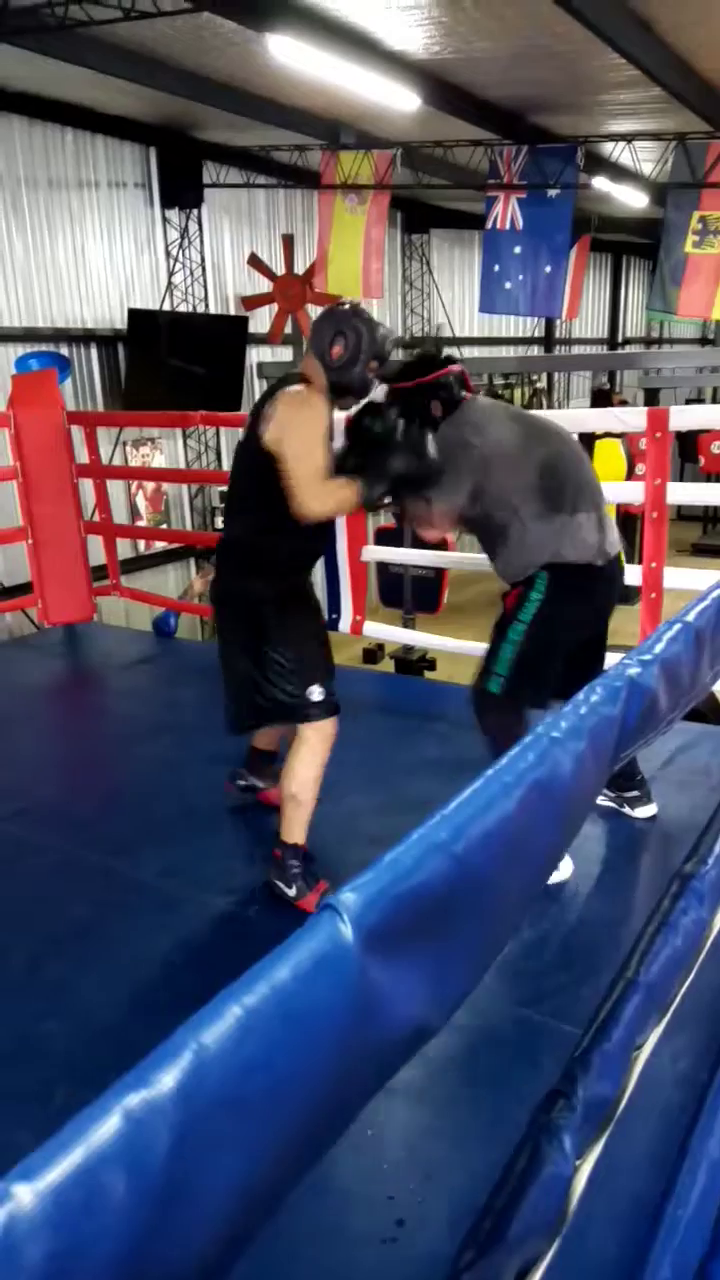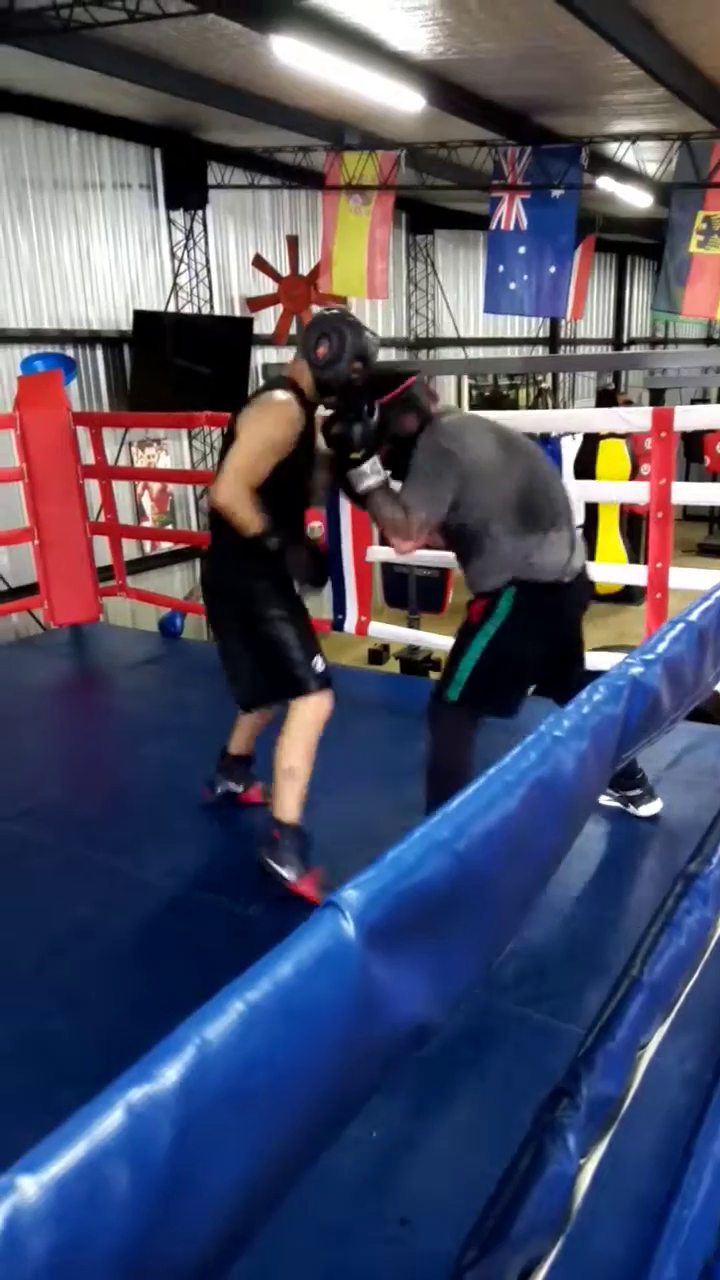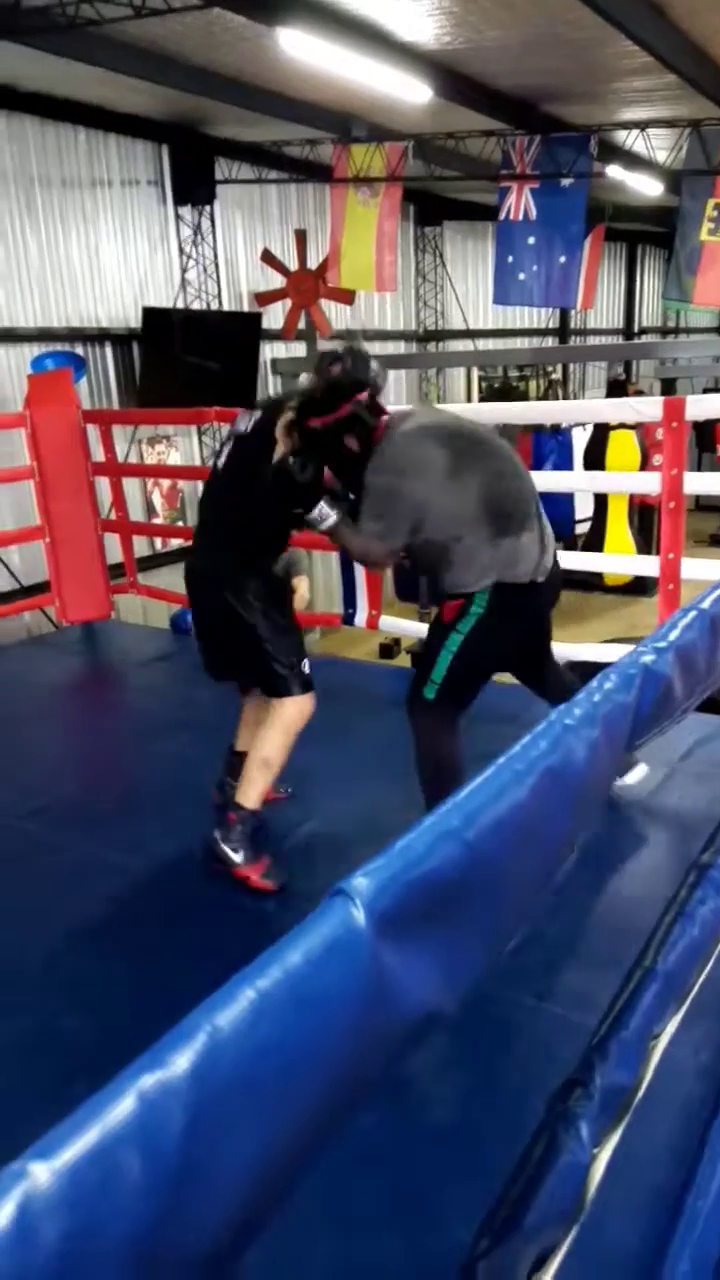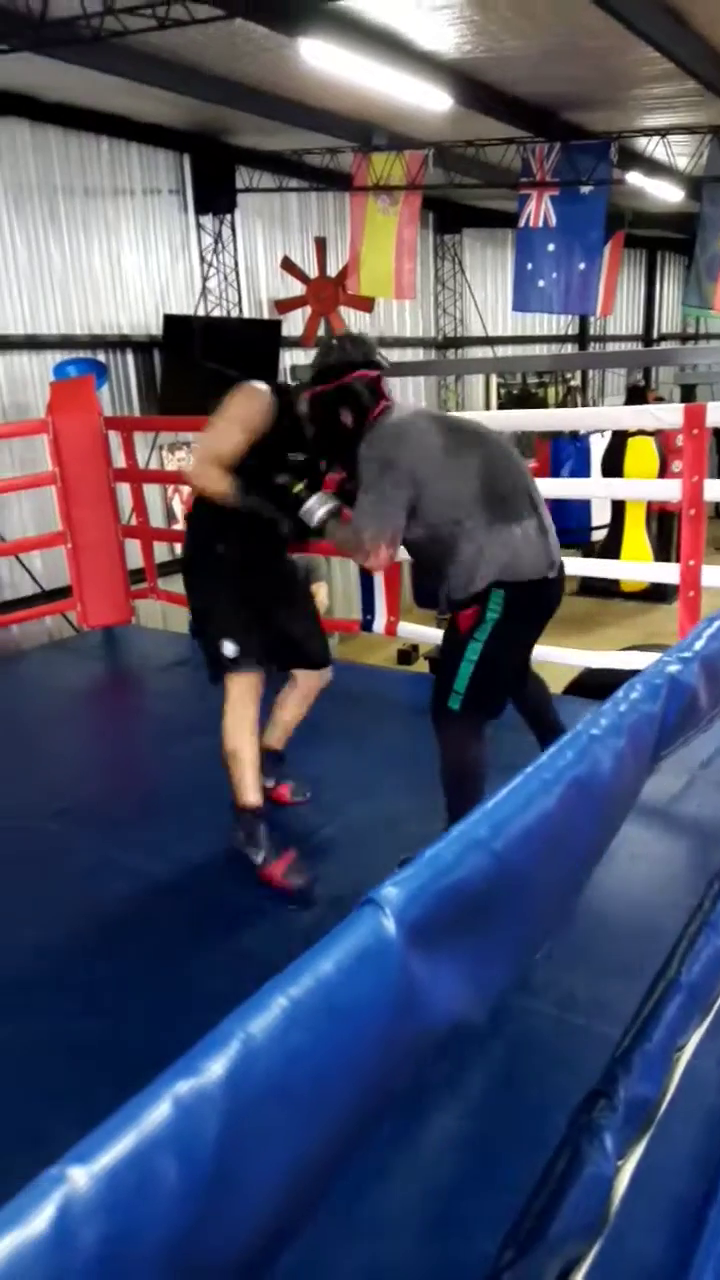
dt=0.2s
person 1, frame 1
left shoulder: (293, 404)
right shoulder: (299, 402)
left elbow: (313, 488)
right elbow: (313, 502)
left wrist: (360, 471)
right wrist: (387, 474)
left hip: (270, 580)
right hip: (261, 589)
left knee: (293, 690)
right knee: (317, 721)
left ankle: (253, 770)
right ankle: (291, 869)
person 1, frame 2
left shoulder: (299, 407)
right shoulder: (281, 408)
right elbow: (229, 493)
right wrist: (283, 548)
left hip: (254, 573)
right hip: (244, 577)
left knee: (274, 682)
right knee: (312, 699)
left ankle: (230, 773)
right ankle: (284, 845)
person 1, frame 3
left shoulder: (273, 419)
right elbow: (304, 499)
left hip: (221, 568)
right hip: (236, 574)
left knee: (269, 677)
right knee: (295, 699)
left ankle: (237, 778)
right ankle: (237, 830)
person 1, frame 4
left shoulder: (313, 429)
right shoulder: (258, 401)
right elbow: (201, 469)
right wrist: (256, 508)
left hip: (267, 560)
right hip: (217, 562)
left knee: (314, 669)
right knee: (244, 682)
left ankle: (266, 766)
right ankle: (253, 832)
person 2, frame 1
left shoulder: (461, 432)
right shoulder: (498, 420)
left elbow: (433, 524)
left hip: (557, 574)
right hip: (595, 564)
left knee: (497, 701)
right knee: (582, 685)
right ankle: (630, 789)
person 2, frame 2
left shoulder: (439, 443)
right shoulder: (463, 430)
left elbow: (406, 535)
right elbow: (442, 518)
left wrist: (362, 468)
left hip: (526, 590)
right hip: (564, 577)
left knee: (452, 711)
right knee: (571, 686)
right ankle: (632, 786)
person 2, frame 3
left shoulder: (389, 473)
right shoulder: (420, 423)
left elbow: (375, 554)
left wrist: (319, 510)
left hip: (496, 588)
right hip: (535, 567)
left knee: (431, 707)
right knee: (538, 667)
person 2, frame 4
left shoulder: (383, 449)
right shoulder: (417, 426)
left elbow: (371, 551)
left wrist: (307, 501)
left hip: (506, 584)
right hip: (538, 567)
left knee: (457, 714)
right knee: (509, 672)
